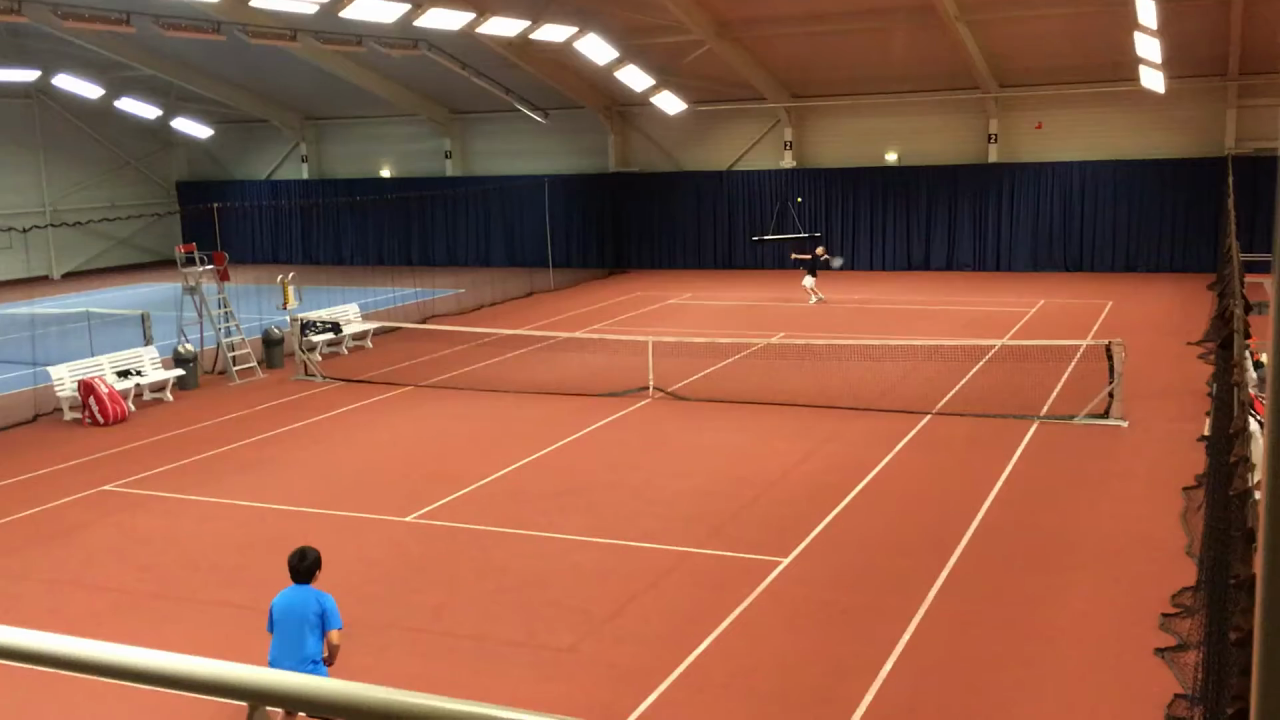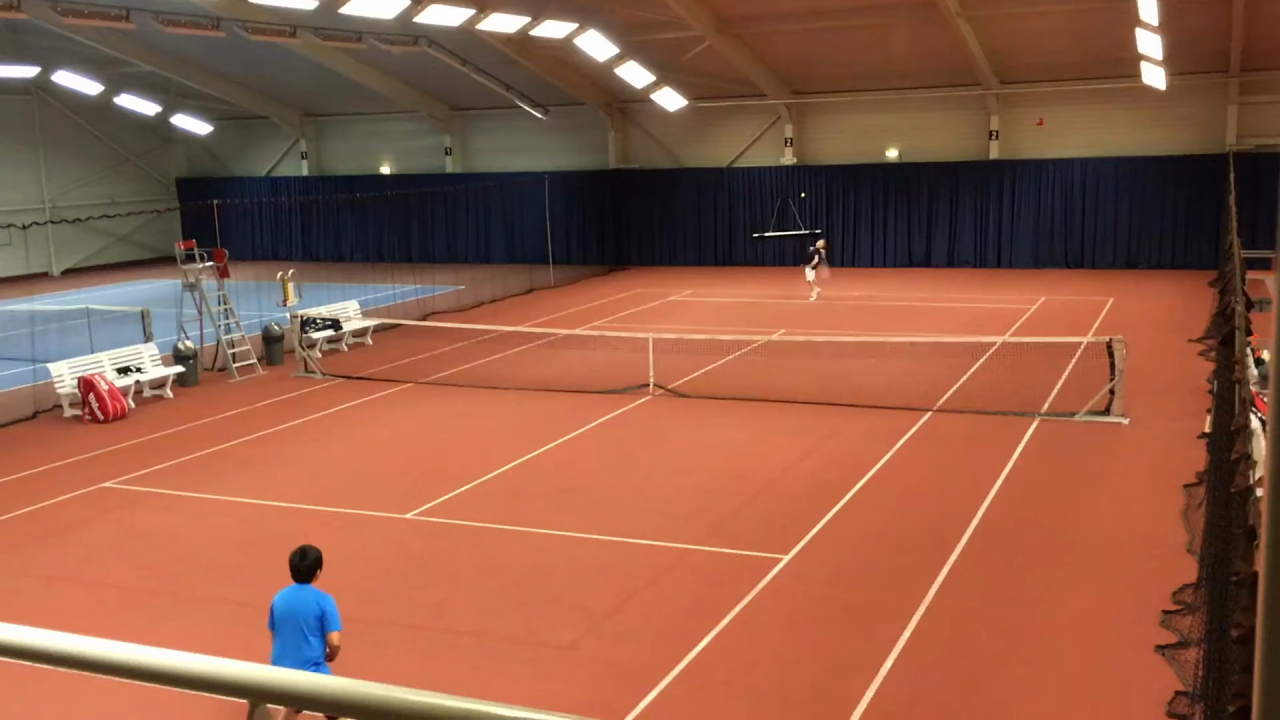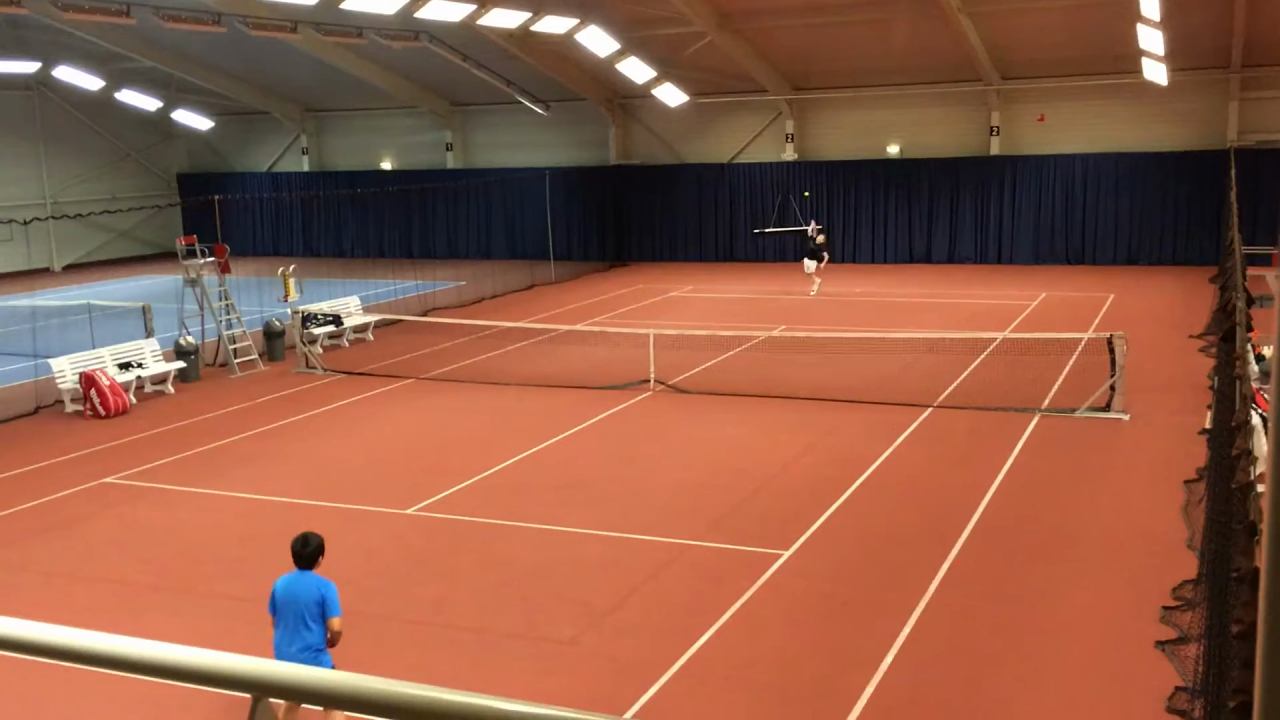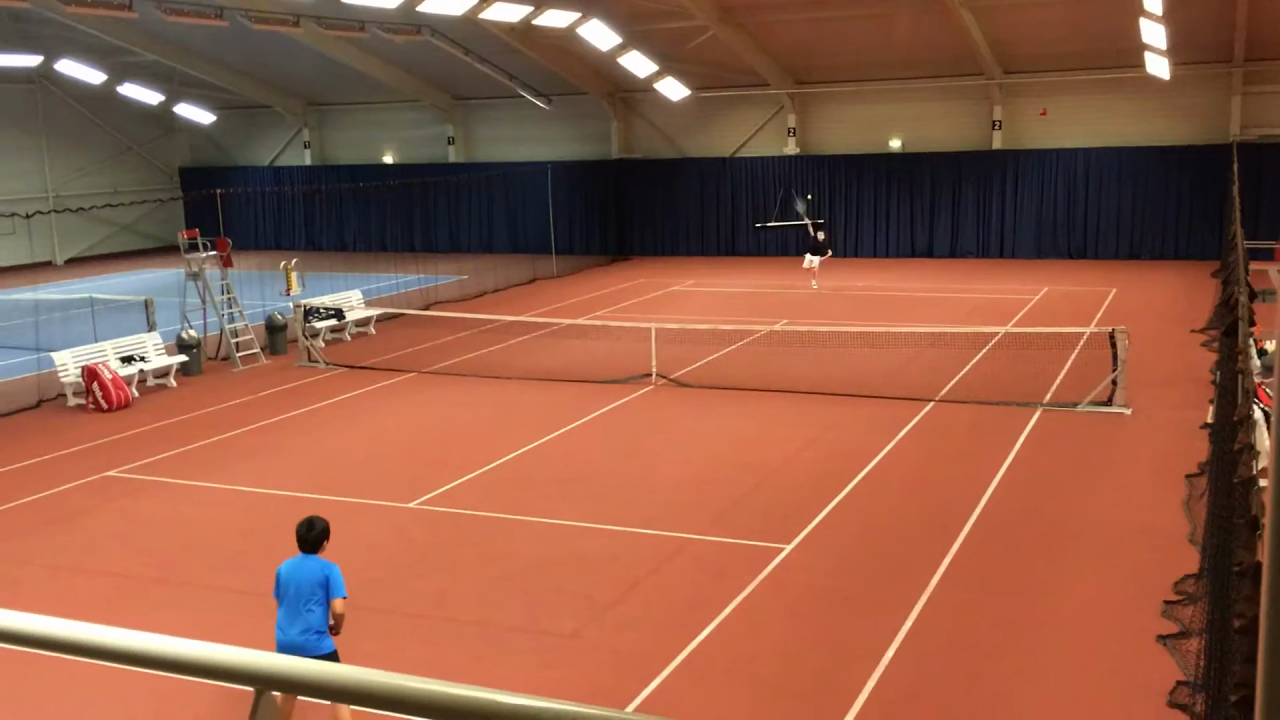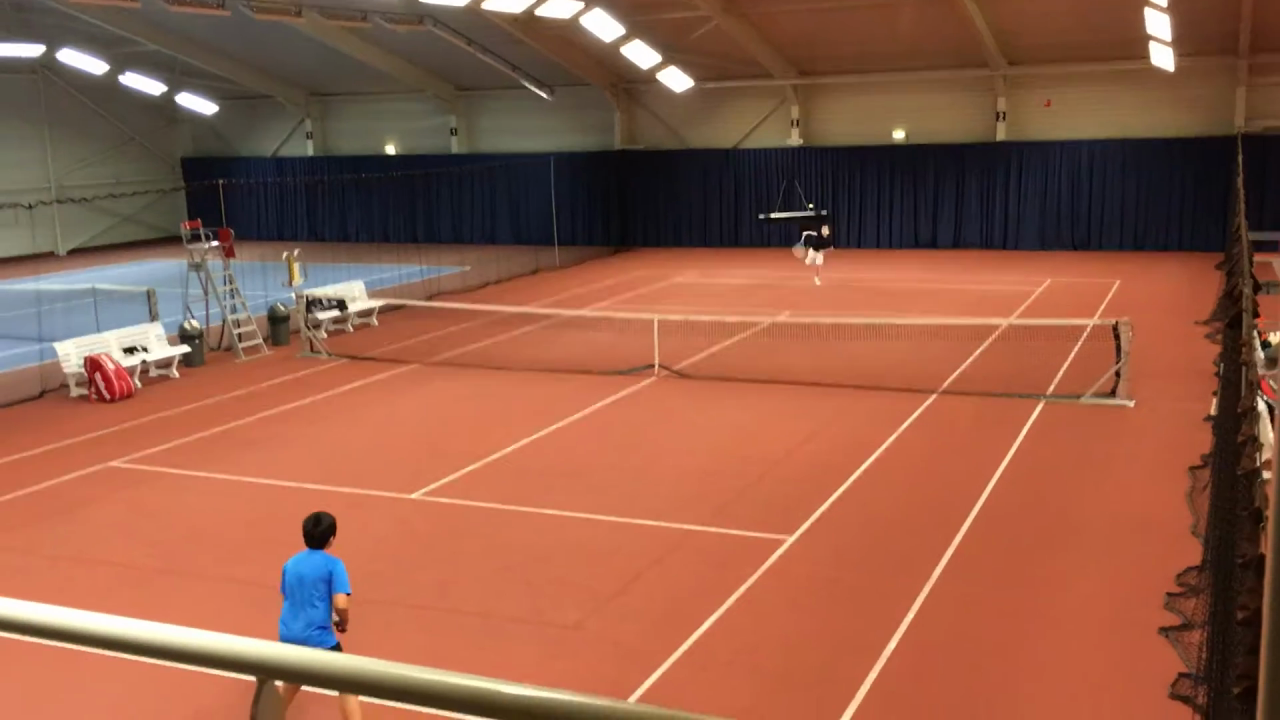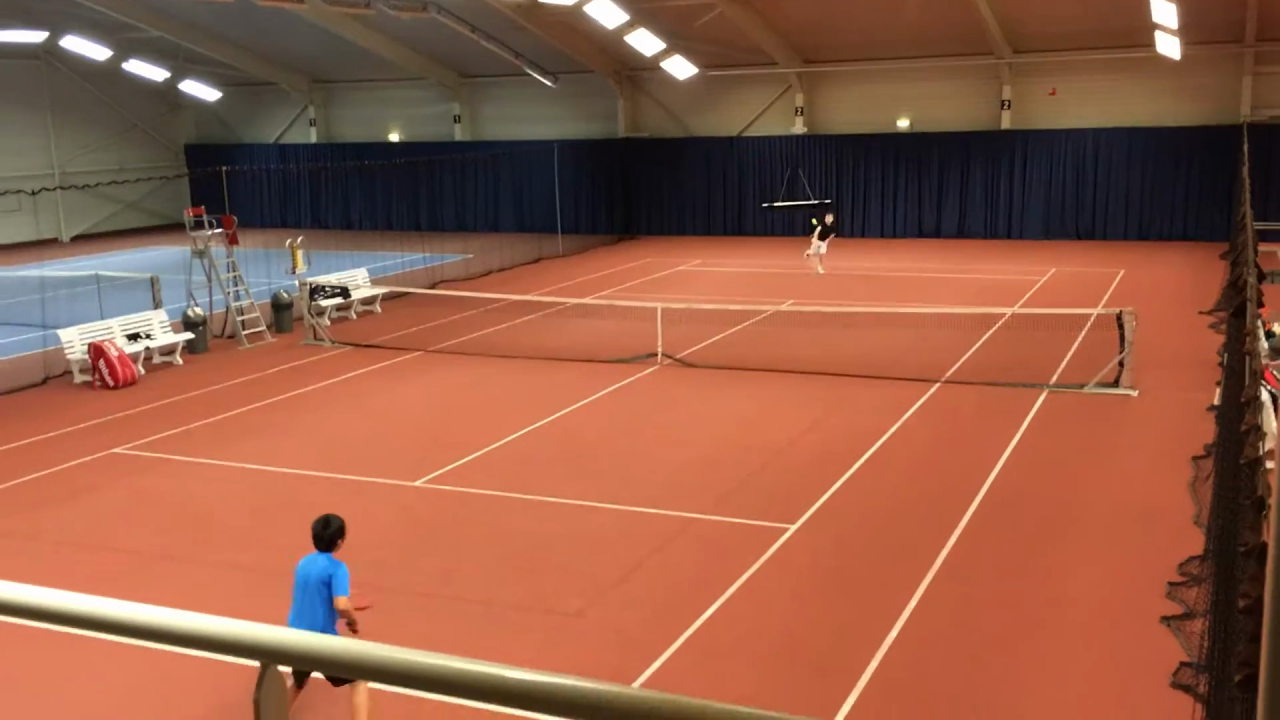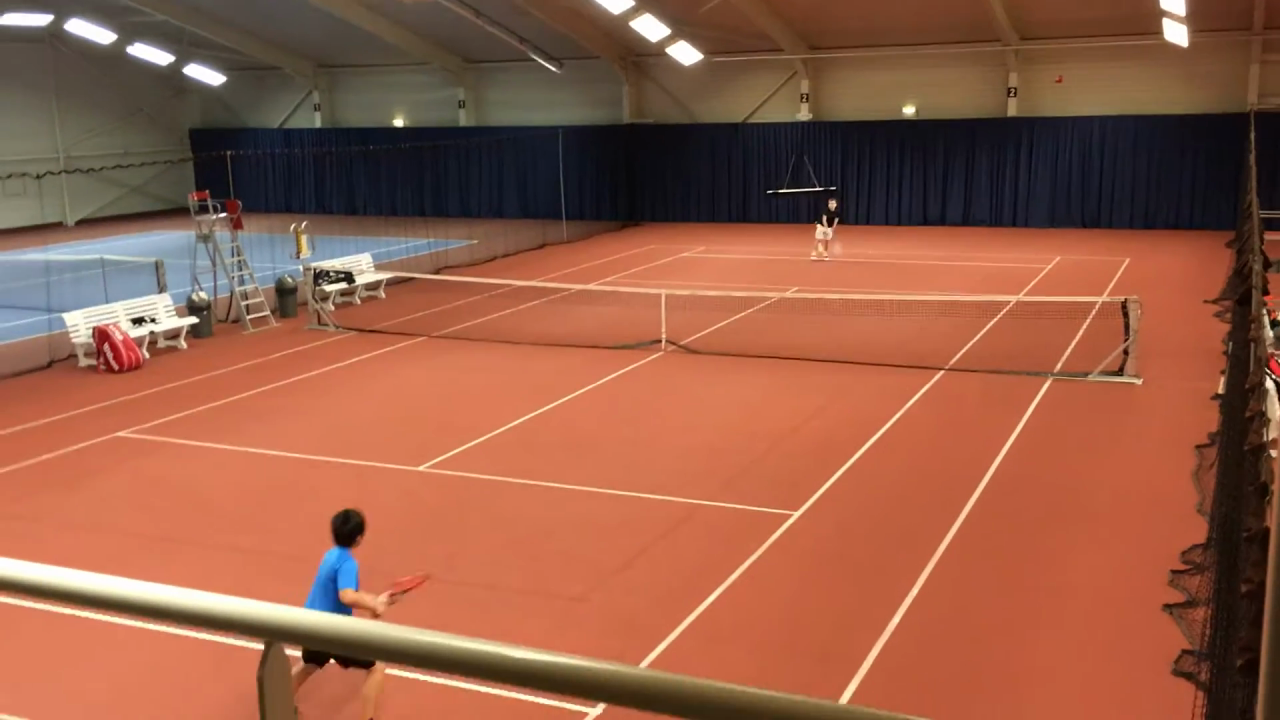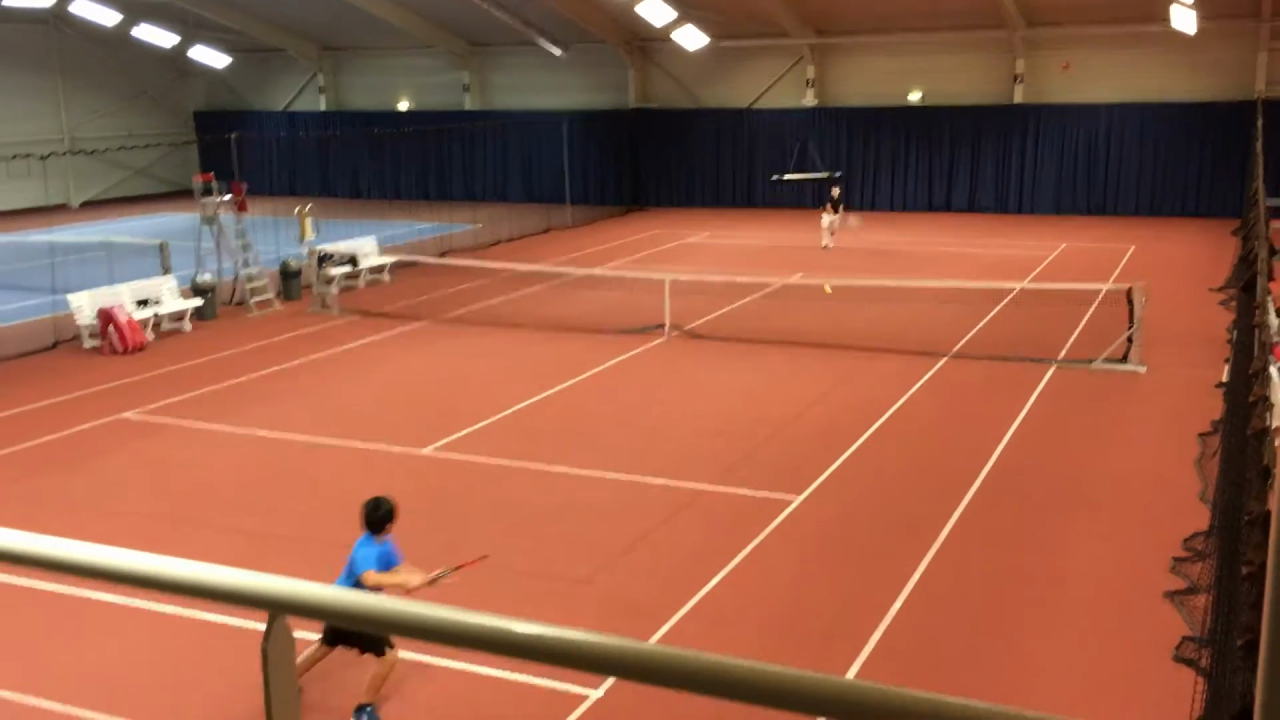
dt=0.1s
person 1, frame 1
left shoulder: (278, 599)
right shoulder: (323, 600)
left elbow: (275, 636)
right elbow: (334, 641)
right wrist: (330, 658)
left hip: (279, 671)
right hip: (310, 673)
person 1, frame 2
left shoulder: (279, 598)
right shoulder: (323, 600)
left elbow: (274, 636)
right elbow: (335, 643)
right wrist: (331, 655)
right hip: (314, 673)
person 1, frame 3
left shoulder: (280, 584)
right shoulder: (325, 586)
left elbow: (275, 622)
right elbow: (336, 628)
right wrist: (332, 641)
left hip: (284, 658)
right hip: (315, 659)
left knee: (293, 699)
person 1, frame 4
left shoulder: (284, 567)
right shoulder: (329, 569)
left elbow: (279, 603)
right elbow: (339, 610)
right wrist: (336, 627)
left hip: (286, 642)
right hip: (316, 644)
person 1, frame 5
left shoulder: (291, 563)
right shoulder: (334, 565)
right elbow: (341, 605)
right wrist: (342, 623)
left hip: (289, 636)
right hip: (319, 638)
left knee: (292, 682)
person 1, frame 6
left shoulder: (302, 563)
right shoulder: (337, 568)
right elbow: (342, 606)
left wrist: (346, 615)
right wrist: (353, 621)
left knee: (298, 681)
right knee: (359, 683)
person 1, frame 7
left shoulder: (333, 554)
right shoulder: (347, 563)
right elbow: (347, 597)
left wrist: (375, 599)
right wrist: (374, 606)
left knee: (309, 665)
right knee: (376, 668)
person 1, frame 8
left shoulder: (383, 543)
right shoulder: (367, 551)
left elbow: (398, 567)
right elbow: (370, 580)
left wrist: (410, 579)
right wrist: (406, 579)
left knee: (325, 646)
right knee: (388, 657)
